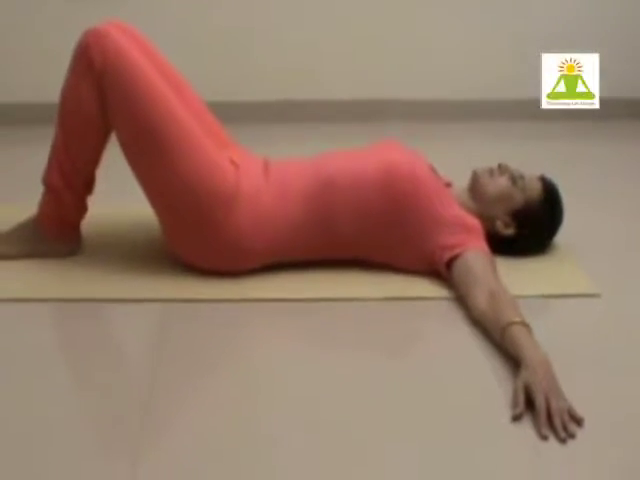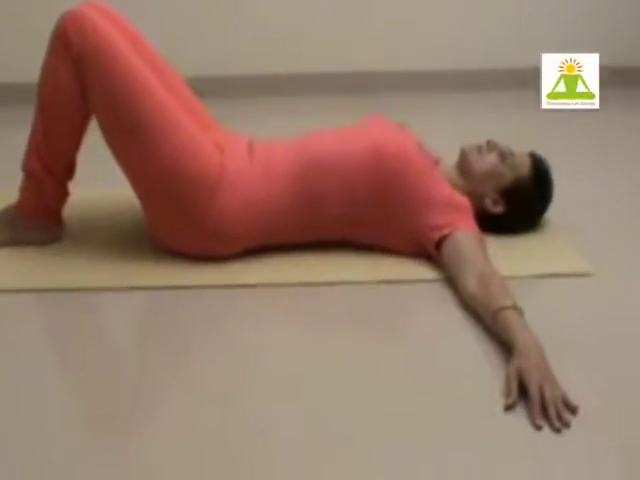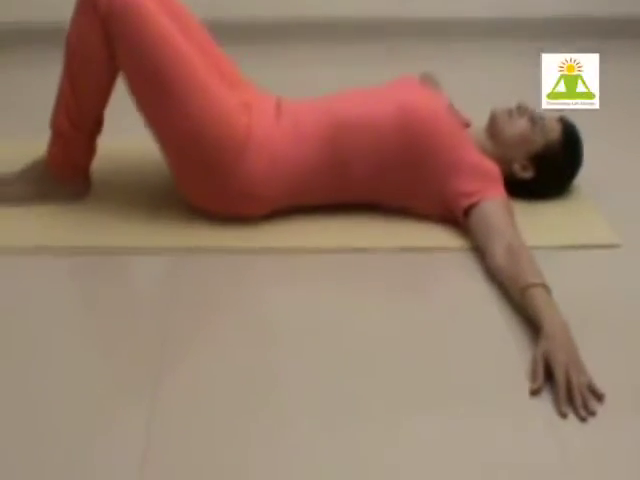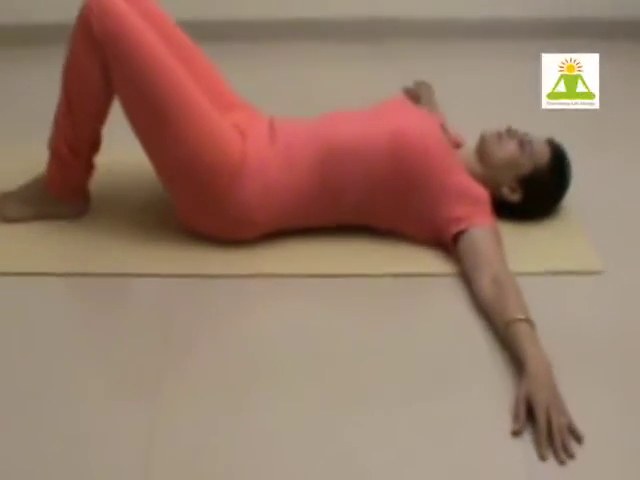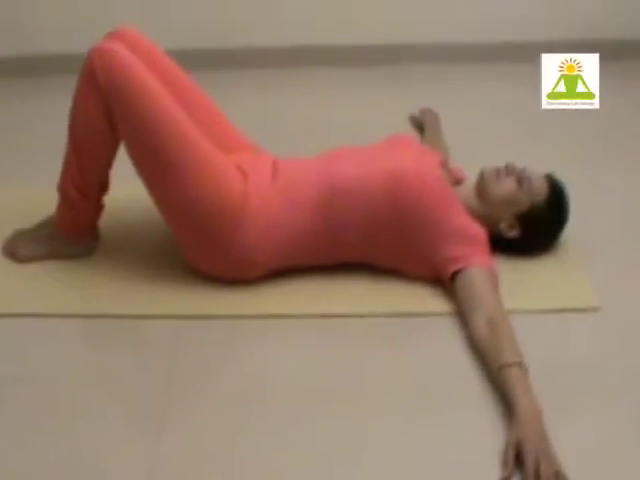
dt=0.3s
person 1, frame 1
left shoulder: (458, 231)
right shoulder: (444, 200)
left elbow: (485, 294)
left wrist: (532, 357)
left hip: (225, 218)
right hip: (245, 178)
left knee: (103, 47)
right knee: (114, 38)
left ankle: (55, 228)
right ankle: (57, 222)
person 1, frame 2
left shoulder: (449, 212)
right shoulder: (432, 176)
left elbow: (477, 276)
left wrist: (525, 343)
left hip: (210, 202)
right hip: (230, 161)
person 1, frame 3
left shoulder: (479, 179)
right shoulder: (457, 132)
left elbow: (504, 249)
left wrist: (552, 325)
left hip: (237, 166)
right hip: (257, 115)
left ankle: (65, 169)
right ankle: (67, 160)
person 1, frame 4
left shoulder: (466, 202)
right shoulder: (446, 147)
left elbow: (492, 278)
left wrist: (535, 363)
right wrist: (426, 96)
left hip: (232, 184)
right hip: (252, 137)
left ankle: (63, 189)
right ankle: (67, 180)
person 1, frame 5
left shoulder: (464, 239)
right shoulder: (446, 181)
left elbow: (487, 318)
left wrist: (525, 410)
right wrist: (430, 122)
left hip: (235, 224)
right hip: (254, 173)
left knee: (107, 63)
right knee: (123, 42)
left ankle: (72, 228)
right ankle: (76, 222)
